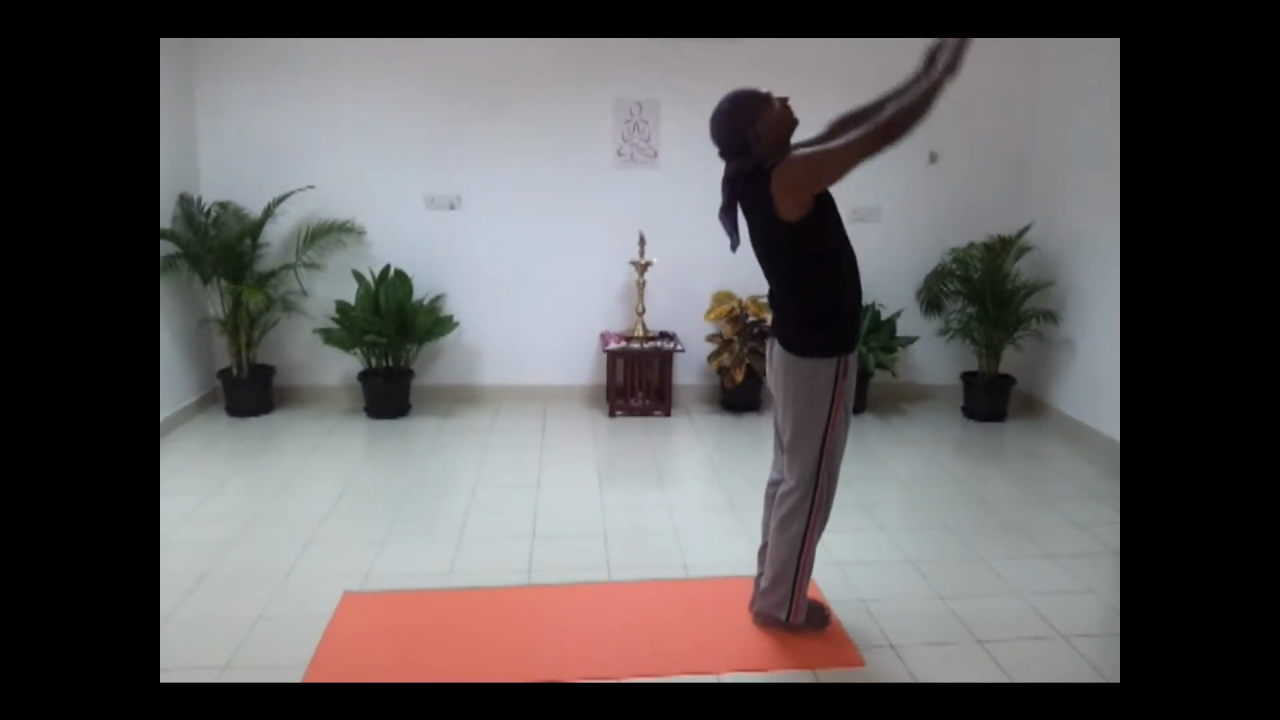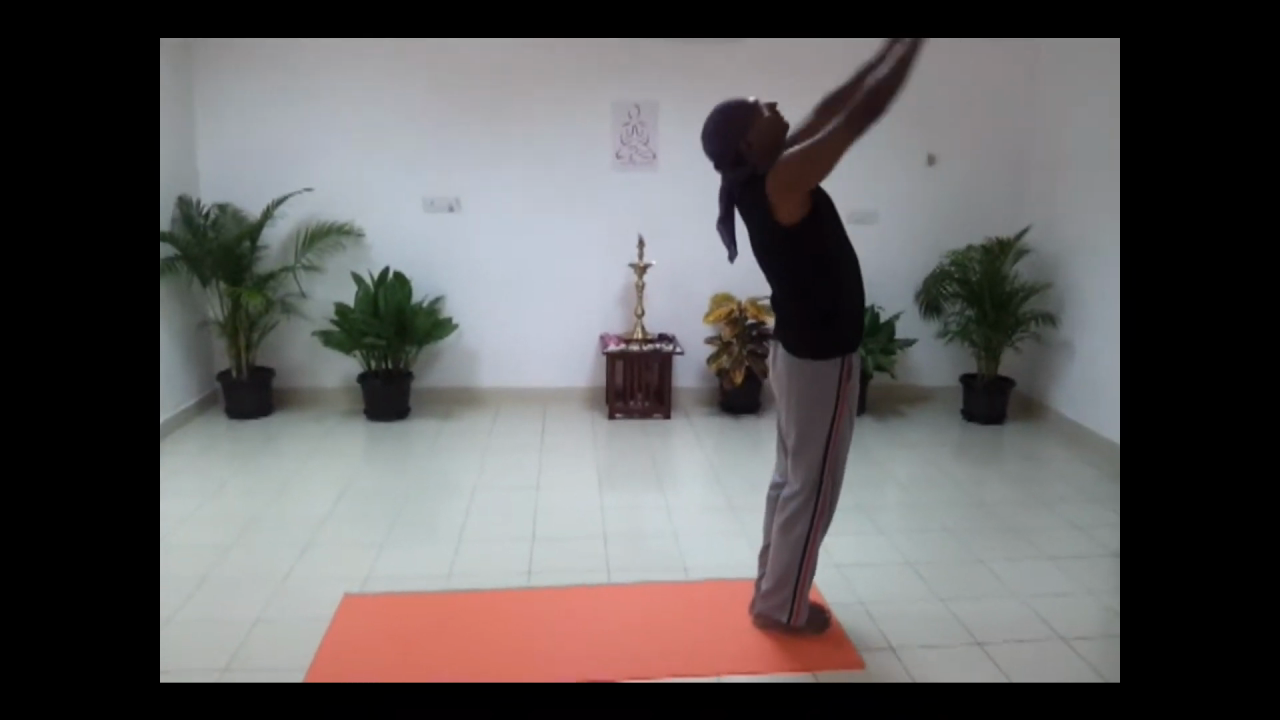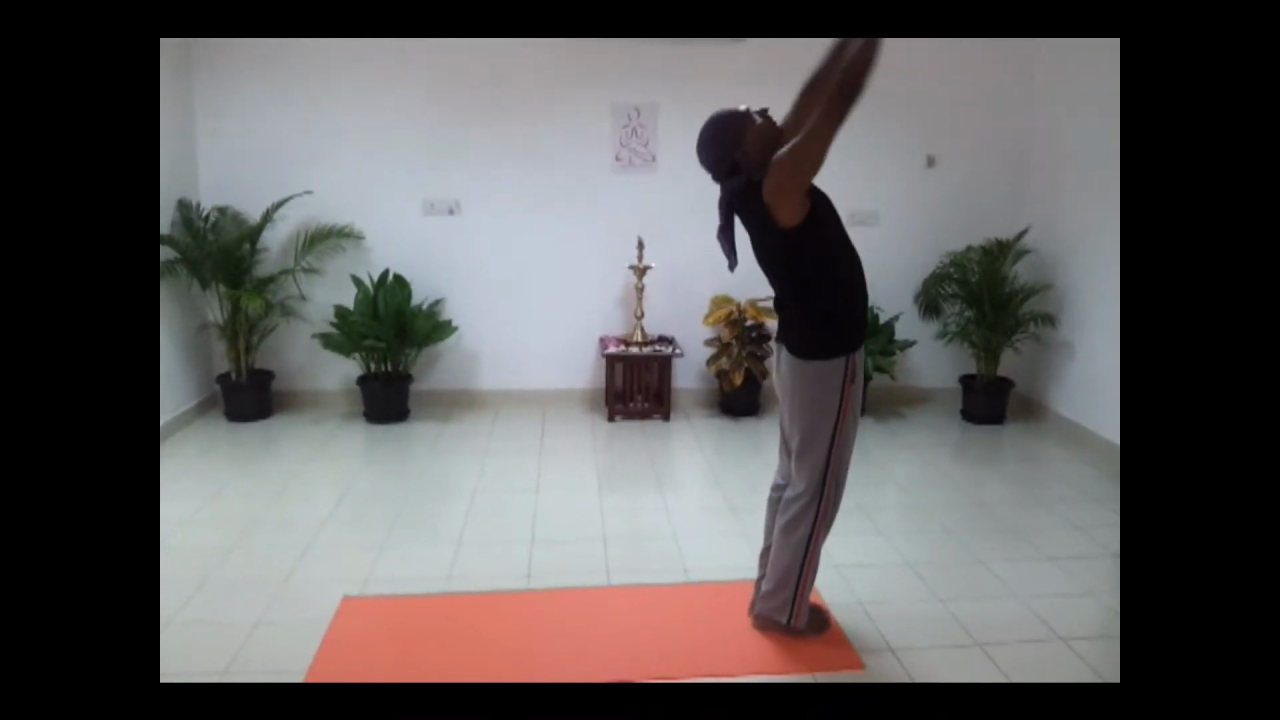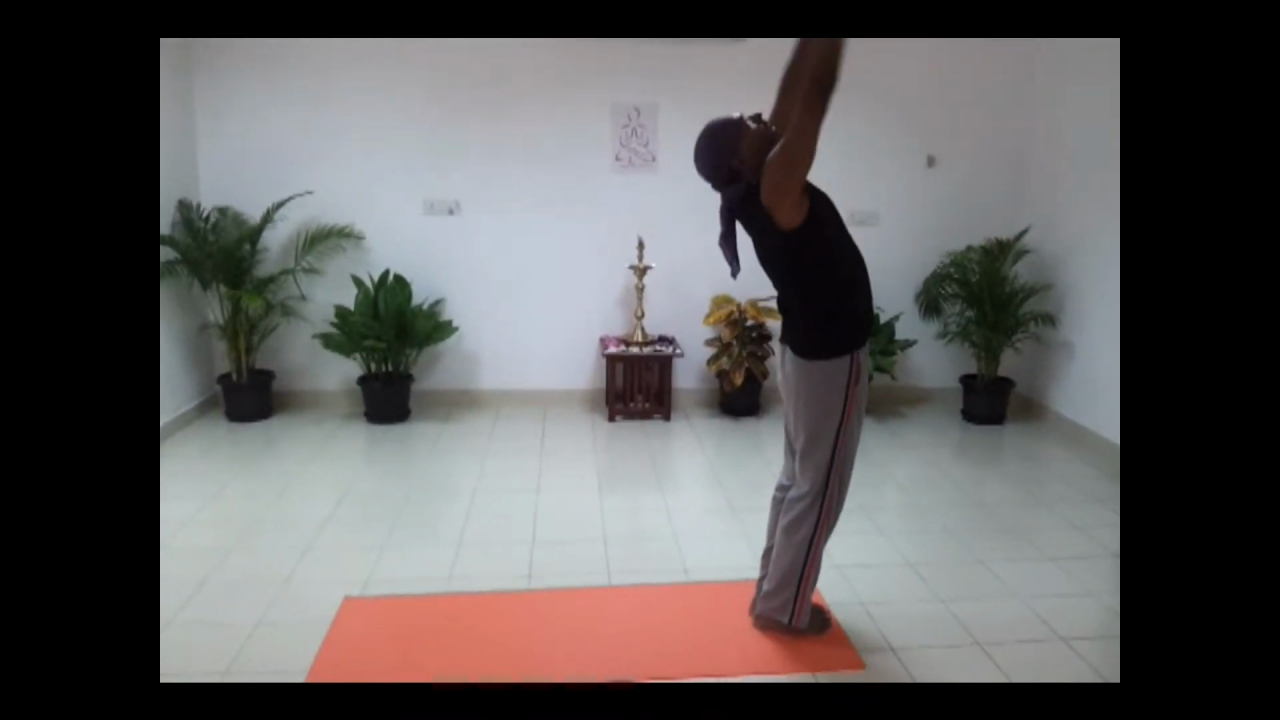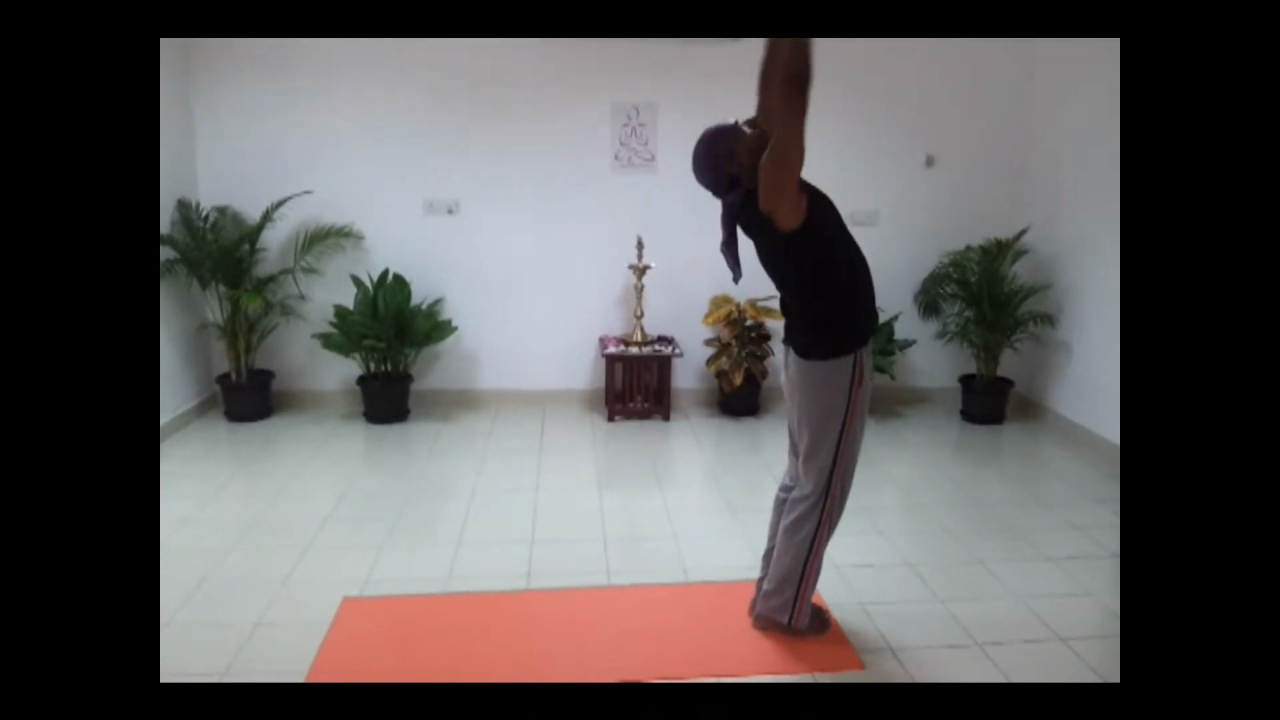
dt=0.1s
person 1, frame 1
left shoulder: (767, 175)
right shoulder: (789, 177)
left elbow: (848, 127)
right elbow: (881, 131)
left wrist: (921, 75)
right wrist: (939, 70)
left hip: (796, 348)
right hip: (818, 357)
left knee: (792, 476)
right knee: (807, 484)
left ankle: (774, 586)
right ankle: (779, 604)
person 1, frame 2
left shoulder: (771, 178)
right shoulder: (783, 179)
left elbow: (836, 110)
right elbow: (860, 113)
left wrist: (890, 53)
right wrist: (907, 52)
left hip: (801, 350)
right hip: (821, 359)
left knee: (795, 478)
right knee: (812, 487)
left ankle: (774, 589)
right ankle: (780, 606)
person 1, frame 3
left shoulder: (765, 184)
right shoulder: (780, 180)
left elbow: (813, 102)
right elbow: (836, 99)
left wrist: (846, 51)
right wrist: (857, 53)
left hip: (804, 353)
right hip: (825, 361)
left knee: (795, 480)
right knee: (814, 490)
left ankle: (775, 591)
right ankle: (780, 608)
person 1, frame 4
left shoulder: (764, 191)
right shoulder: (776, 185)
left elbow: (796, 96)
right elbow: (815, 90)
left wrist: (813, 52)
left hip: (809, 352)
right hip: (830, 360)
left knee: (801, 480)
right knee: (818, 489)
left ankle: (775, 590)
right ankle: (780, 606)
person 1, frame 5
left shoulder: (765, 192)
right shoulder: (774, 187)
left elbow: (780, 92)
right elbow: (791, 83)
left hip: (814, 353)
right hip: (833, 360)
left knee: (804, 480)
right knee: (820, 490)
left ankle: (776, 590)
right ankle: (780, 607)
